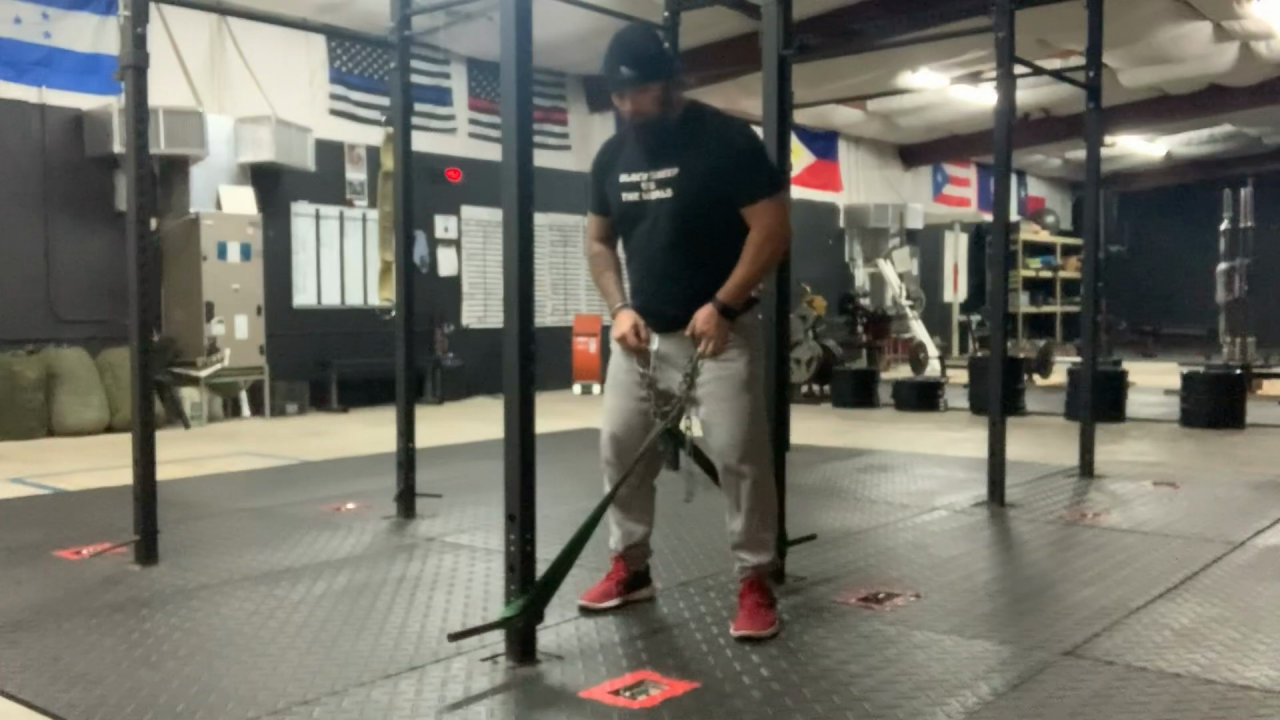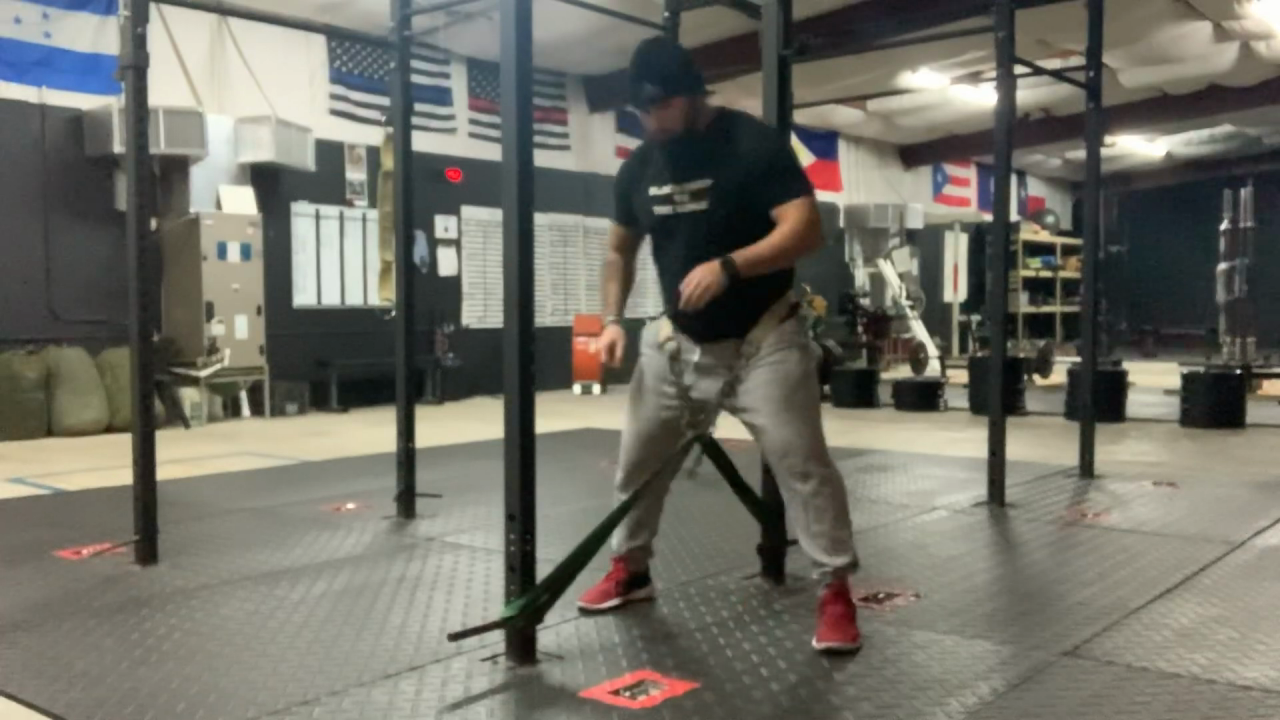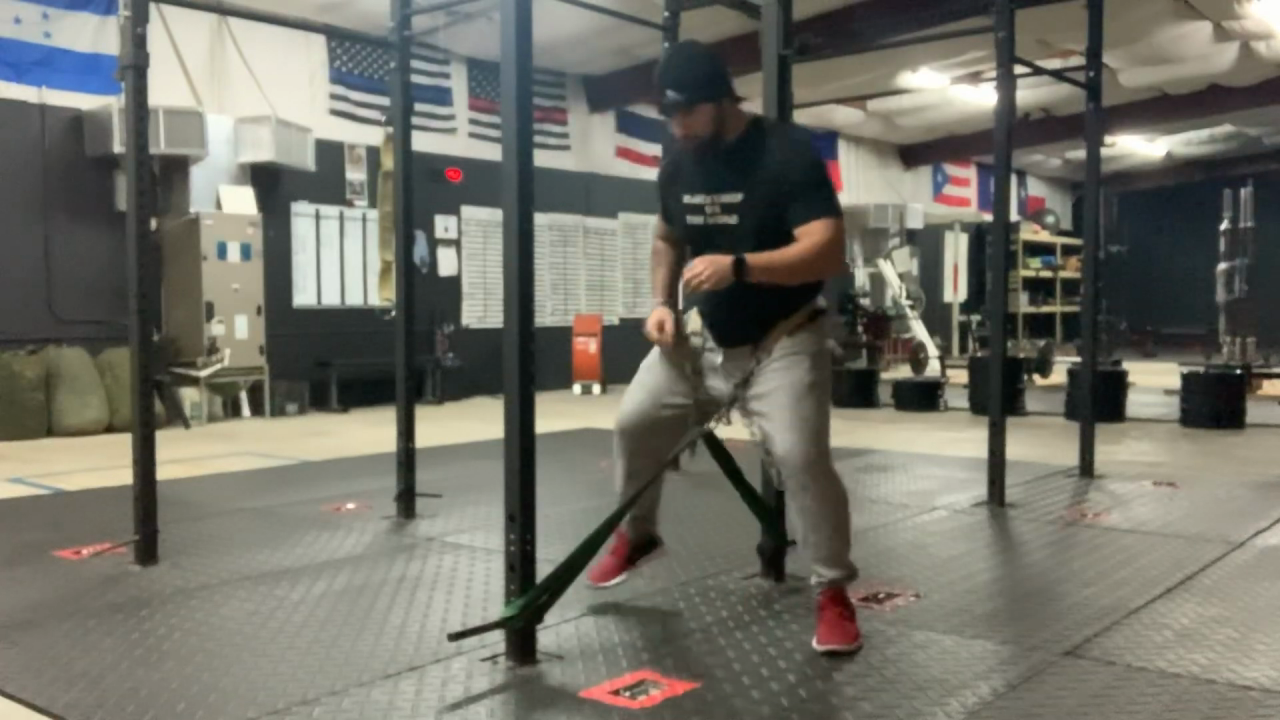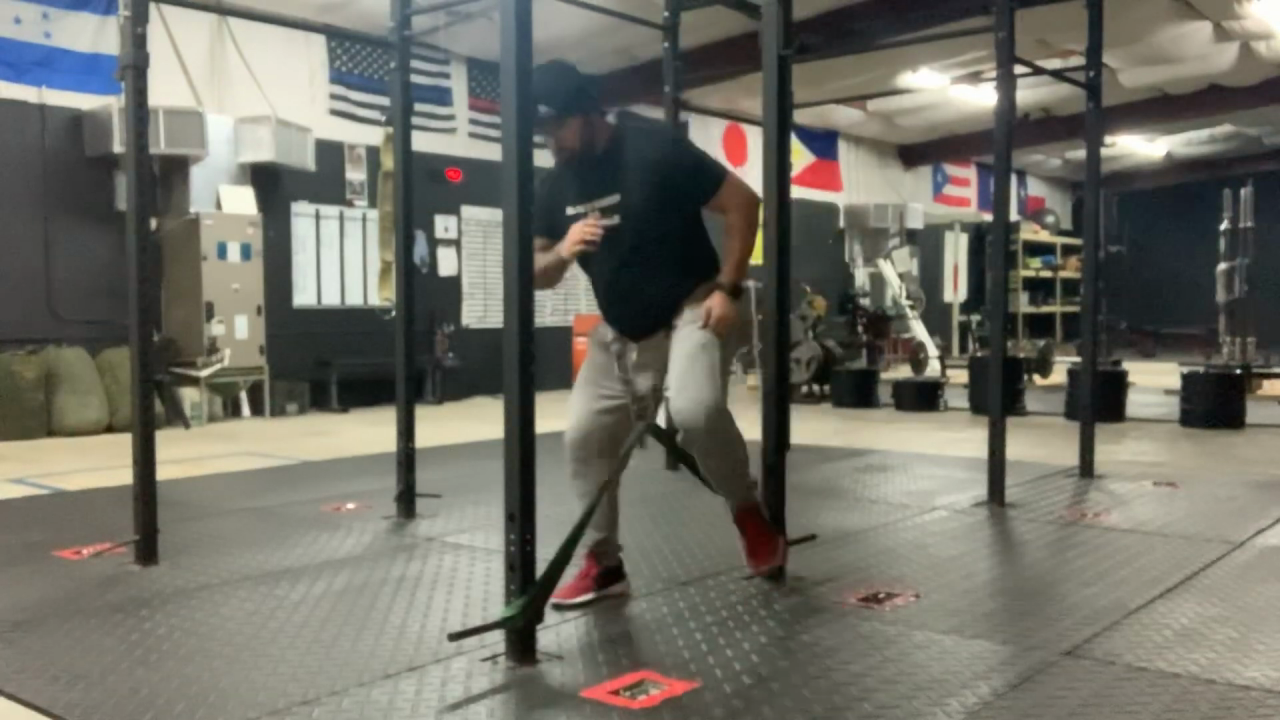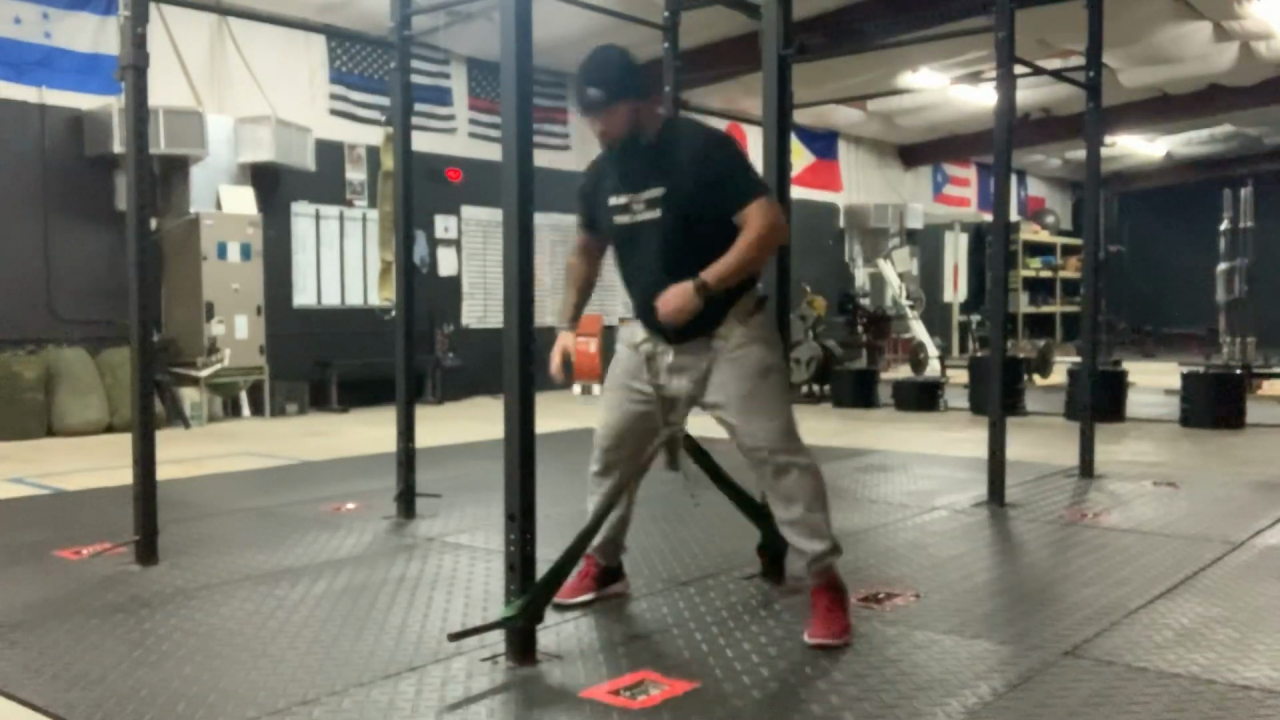
dt=0.4s
person 1, frame 1
left shoulder: (725, 139)
right shoulder: (612, 155)
left elbow: (773, 227)
right elbow: (599, 241)
left wrist: (722, 305)
right wrist: (620, 307)
left hip: (719, 328)
right hip: (644, 334)
left knee: (737, 454)
right knee: (620, 447)
left ankle: (755, 581)
right ankle: (630, 566)
person 1, frame 2
left shoulder: (755, 144)
right shoulder: (638, 166)
left elbow: (805, 229)
right elbow: (618, 249)
left wrist: (727, 266)
right wrist: (612, 319)
left hip: (763, 336)
right hip: (679, 339)
left knee: (800, 455)
right knee: (639, 455)
left ankle: (835, 590)
right ankle: (630, 568)
person 1, frame 3
left shoulder: (790, 155)
right shoulder: (677, 164)
left elbow: (827, 253)
right elbow: (667, 239)
left wrist: (737, 266)
right wrist: (662, 303)
left hip: (783, 339)
right hip: (704, 334)
left knee: (801, 460)
right knee: (635, 423)
left ankle: (832, 592)
right ankle: (637, 535)
person 1, frame 4
left shoulder: (658, 151)
right shoulder: (555, 186)
left elbow: (742, 203)
right elbow: (540, 271)
left wrist: (728, 288)
right wrist: (562, 253)
left hip: (689, 313)
right hip: (619, 335)
left knee: (697, 412)
right knee: (586, 442)
left ankle: (746, 506)
right ankle: (603, 563)
person 1, frame 5
left shoulder: (706, 149)
right shoulder: (600, 175)
left elbow: (768, 226)
right elbow: (586, 251)
left wrist: (702, 288)
right wrist: (568, 325)
left hip: (729, 330)
right hip: (649, 339)
left knee: (774, 447)
right knee: (612, 446)
left ankle: (824, 580)
right ankle: (603, 563)
